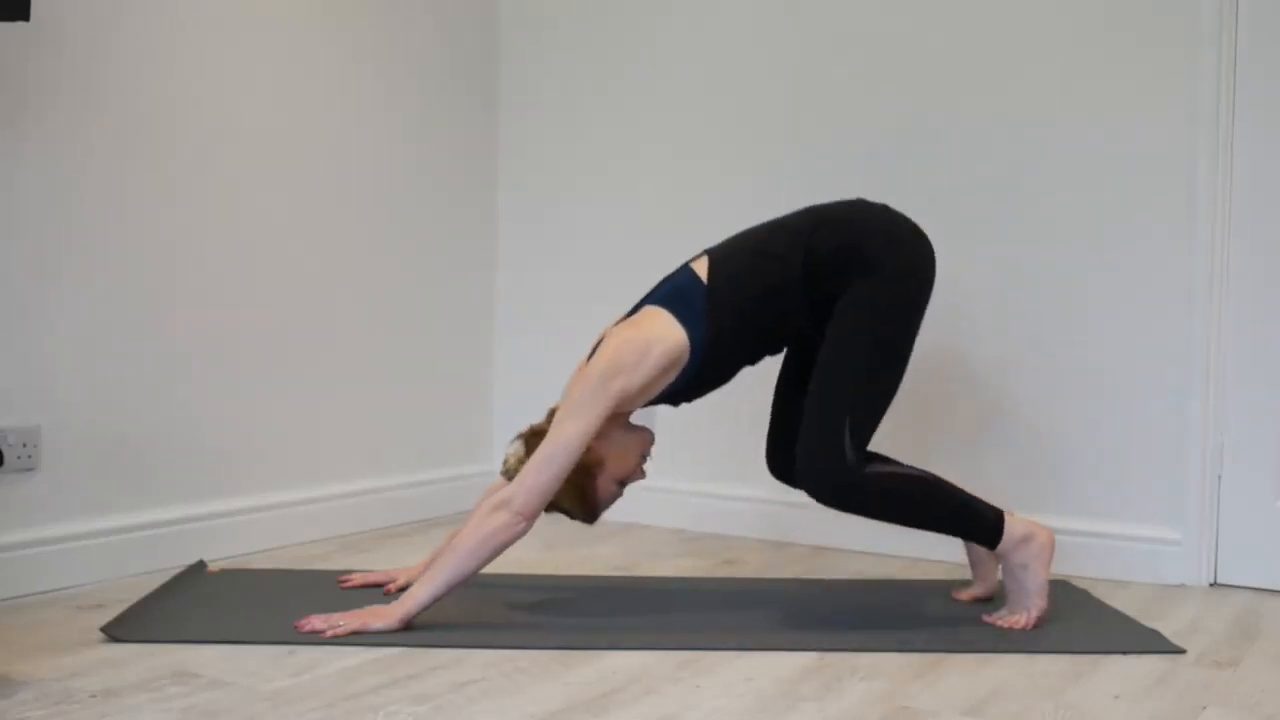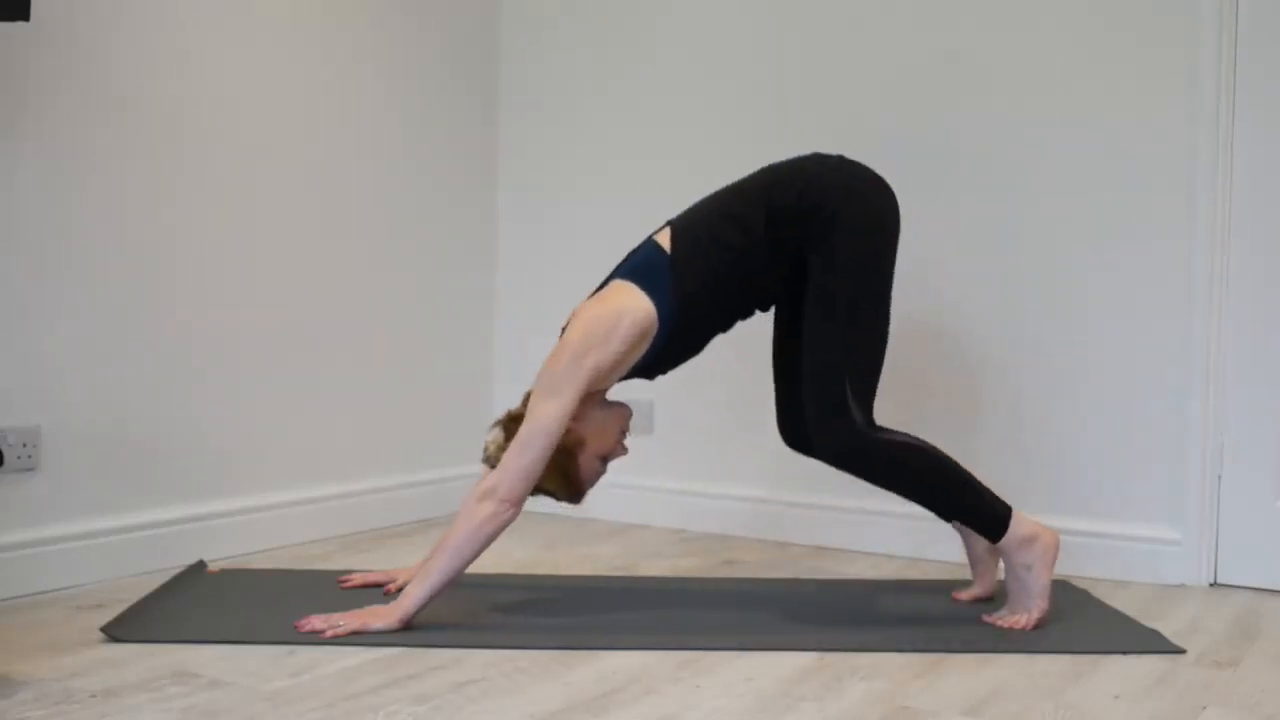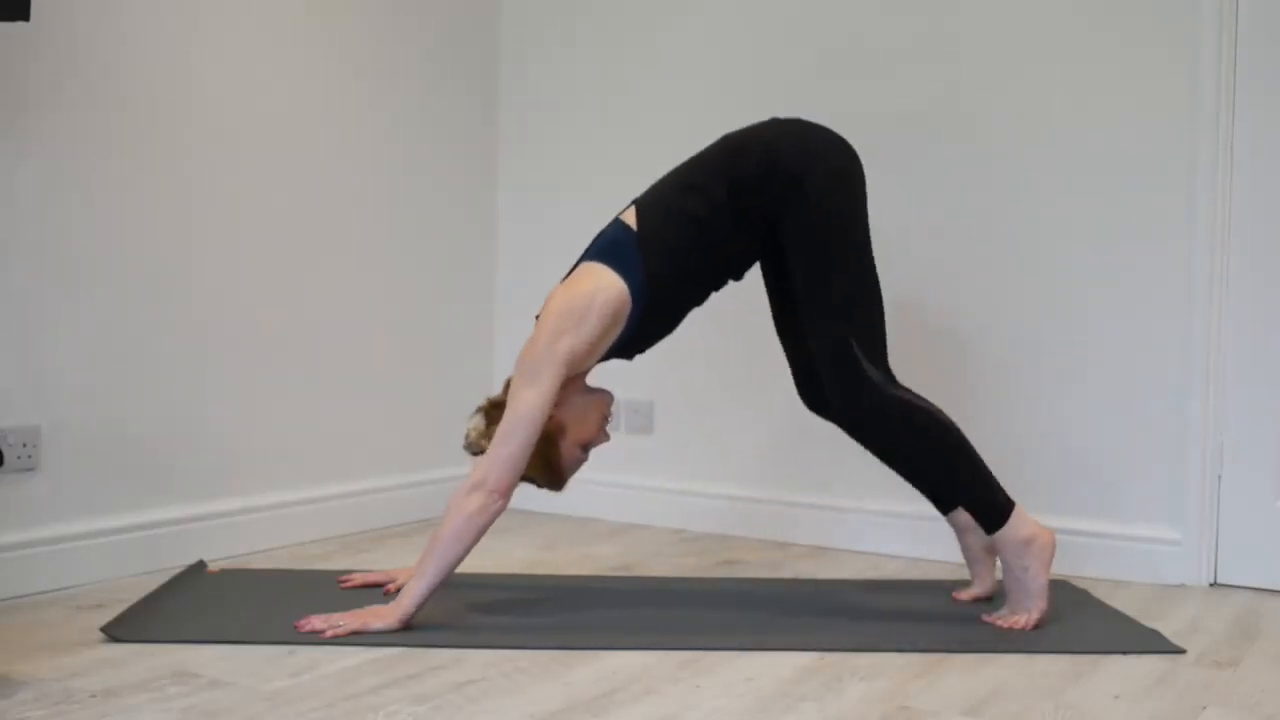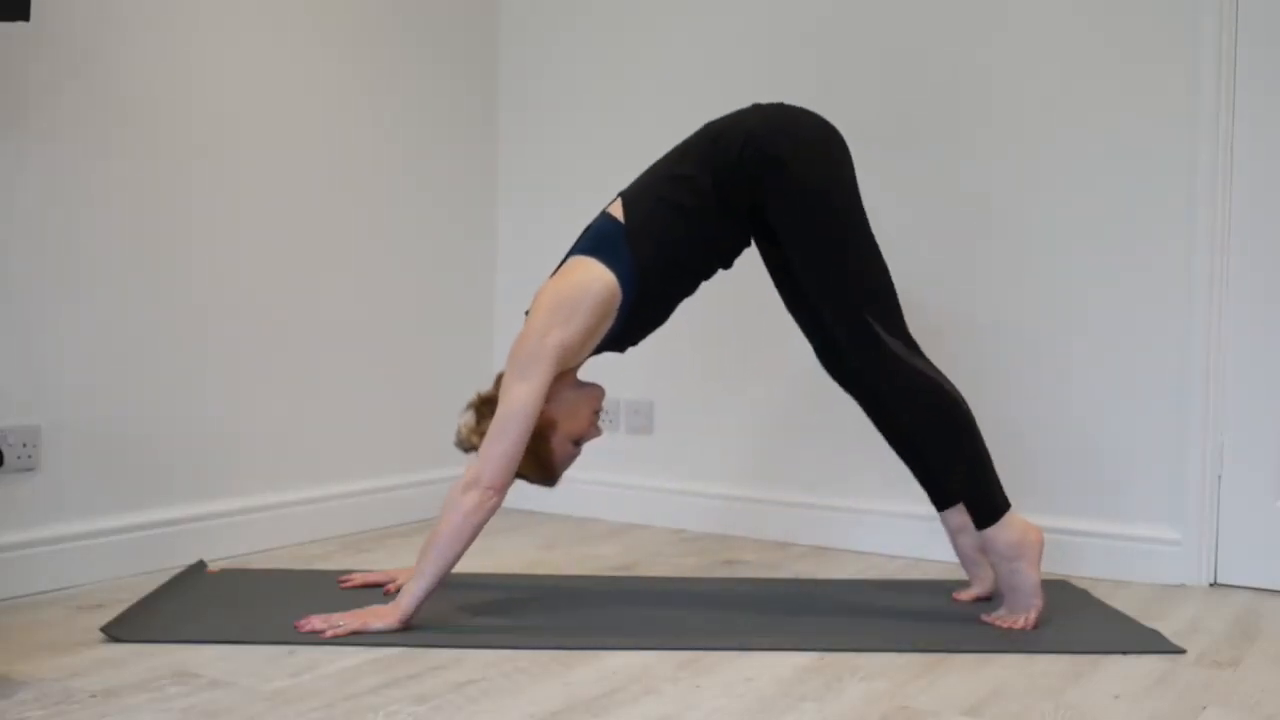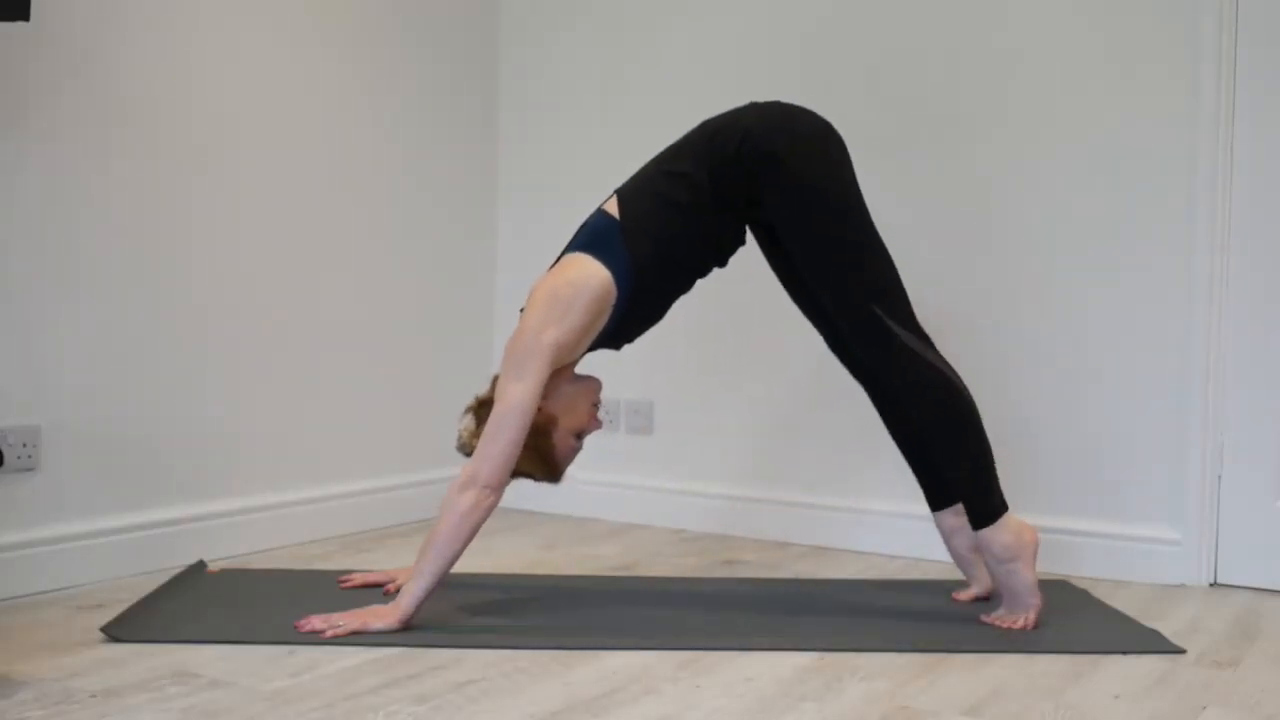
dt=0.4s
person 1, frame 1
left shoulder: (612, 379)
right shoulder: (606, 378)
left elbow: (514, 508)
right elbow: (514, 489)
left wrist: (403, 608)
right wrist: (423, 570)
left hip: (872, 256)
right hip: (833, 272)
left knee: (829, 470)
right knee: (792, 461)
left ankle: (1015, 538)
right ankle: (982, 529)
person 1, frame 2
left shoulder: (582, 360)
right shoulder: (581, 359)
left elbow: (500, 497)
right elbow: (499, 486)
left wrist: (402, 608)
right wrist: (423, 569)
left hip: (835, 209)
right hip: (803, 228)
left knee: (838, 429)
right knee: (804, 428)
left ankle: (1019, 537)
right ankle: (980, 528)
person 1, frame 3
left shoulder: (560, 345)
right shoulder: (562, 346)
left elbow: (489, 487)
right elbow: (490, 479)
left wrist: (402, 606)
right wrist: (423, 570)
left hip: (795, 172)
right hip: (771, 193)
left knee: (854, 386)
right knee: (823, 389)
left ankle: (1014, 532)
right ankle: (975, 525)
person 1, frame 4
left shoulder: (551, 339)
right shoulder: (553, 341)
left elbow: (484, 484)
right elbow: (485, 479)
left wrist: (401, 607)
right wrist: (421, 569)
left hip: (777, 158)
right hip: (756, 177)
left knee: (874, 352)
right knee: (851, 358)
left ankle: (1003, 532)
right ankle: (972, 528)
person 1, frame 5
left shoulder: (545, 337)
right shoulder: (546, 341)
left elbow: (481, 482)
right elbow: (483, 477)
left wrist: (401, 607)
right wrist: (418, 569)
left hip: (773, 154)
right hip: (754, 173)
left knee: (883, 344)
right knee: (867, 351)
left ankle: (999, 532)
right ankle: (967, 531)
